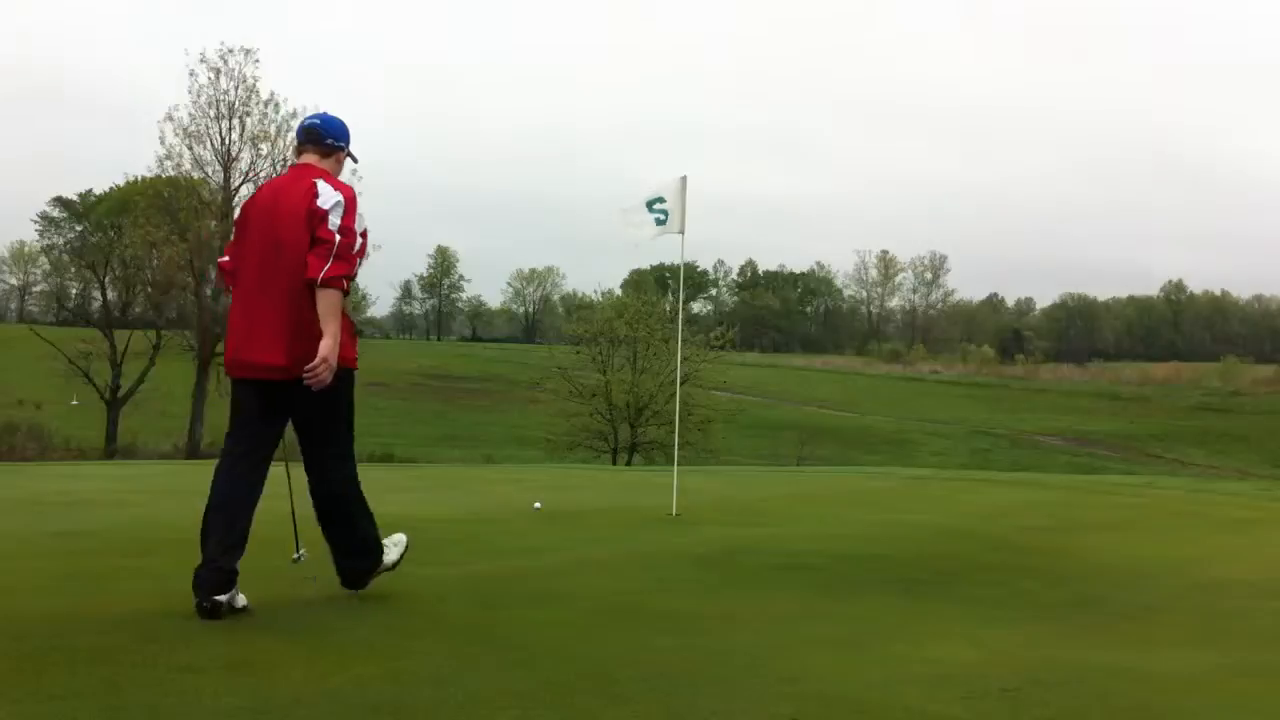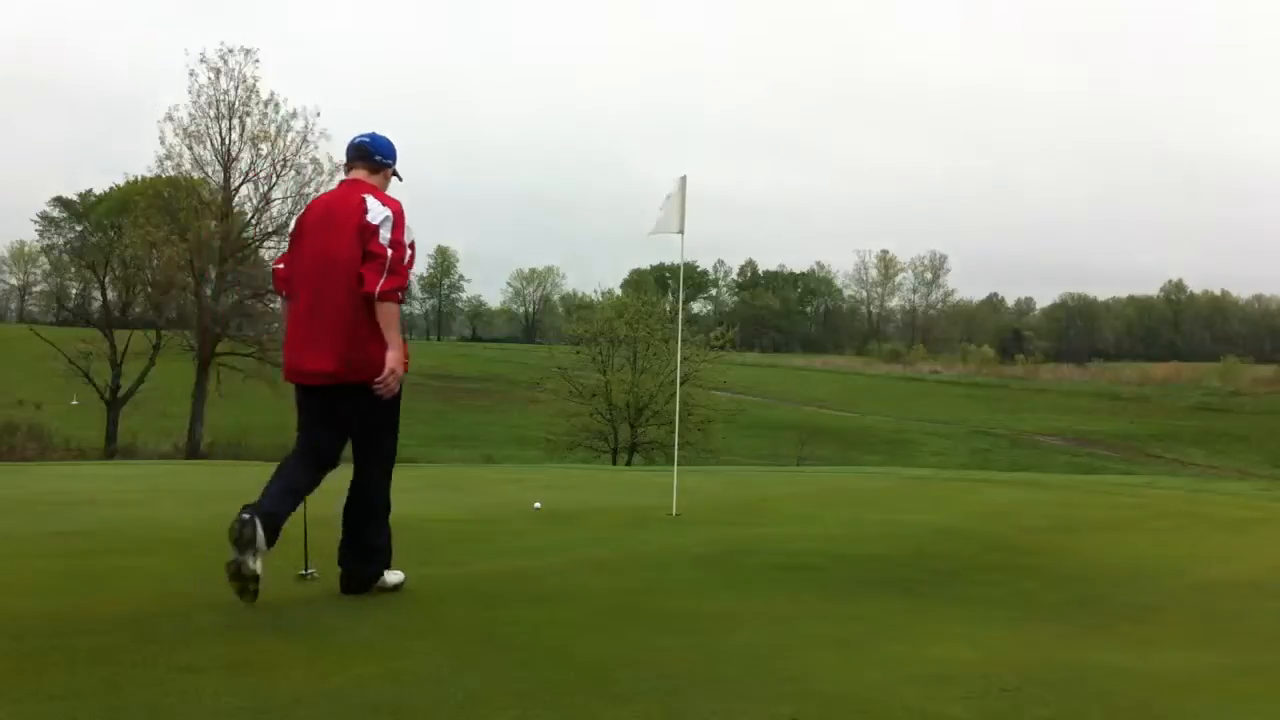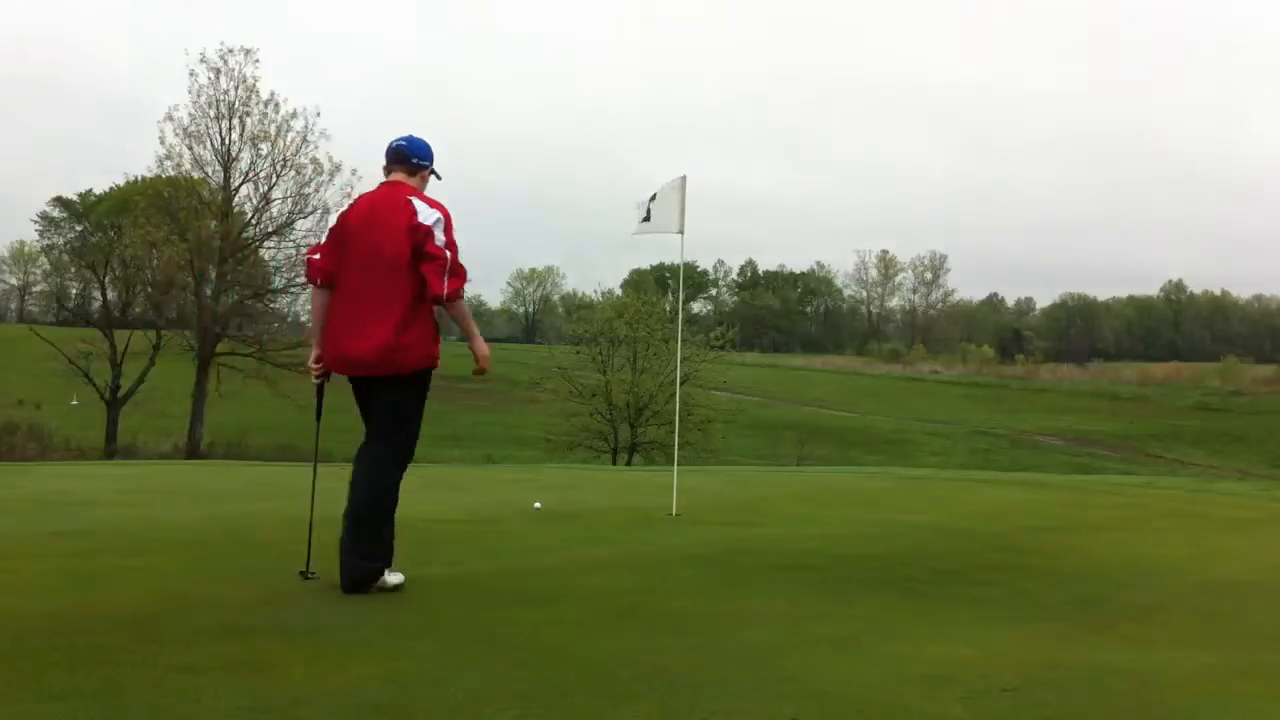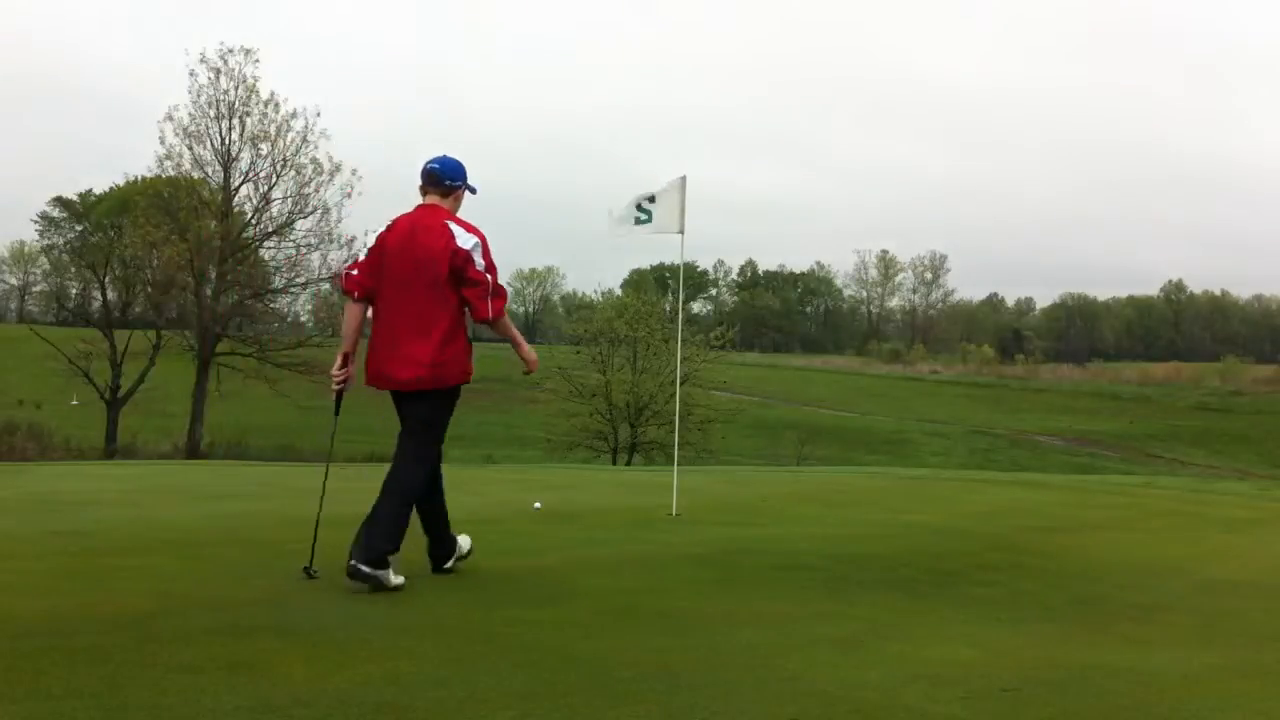
dt=0.2s
person 1, frame 1
left shoulder: (258, 197)
right shoulder: (334, 194)
left elbow: (234, 274)
right elbow: (330, 270)
right wrist: (331, 337)
left hip: (252, 351)
right hip: (312, 353)
left knee: (242, 459)
right knee: (331, 461)
left ankle: (215, 582)
right ankle: (360, 560)
person 1, frame 2
left shoulder: (310, 210)
right shoulder: (383, 209)
left elbow: (288, 286)
right elbow: (385, 284)
left wrist: (303, 346)
right wrist: (395, 348)
left hip: (309, 355)
right hip: (367, 359)
left knee: (312, 454)
right knee: (374, 463)
left ankle: (258, 521)
right ankle: (365, 569)
person 1, frame 3
left shoulder: (351, 210)
right shoulder: (428, 212)
left elbow: (321, 280)
right elbow: (446, 285)
left wrist: (320, 346)
right wrist: (476, 339)
left hip: (353, 350)
right hip: (404, 351)
left knee: (377, 442)
right knee: (390, 451)
left ankle: (360, 552)
right ankle: (363, 565)
person 1, frame 4
left shoulder: (389, 232)
right shoulder: (464, 236)
left elbow: (357, 294)
right elbow: (488, 303)
left wrist: (346, 354)
right wrist: (521, 345)
left hip: (392, 364)
right hip: (438, 366)
left knee: (421, 449)
right knee: (416, 457)
left ankle: (444, 548)
right ankle: (370, 556)
